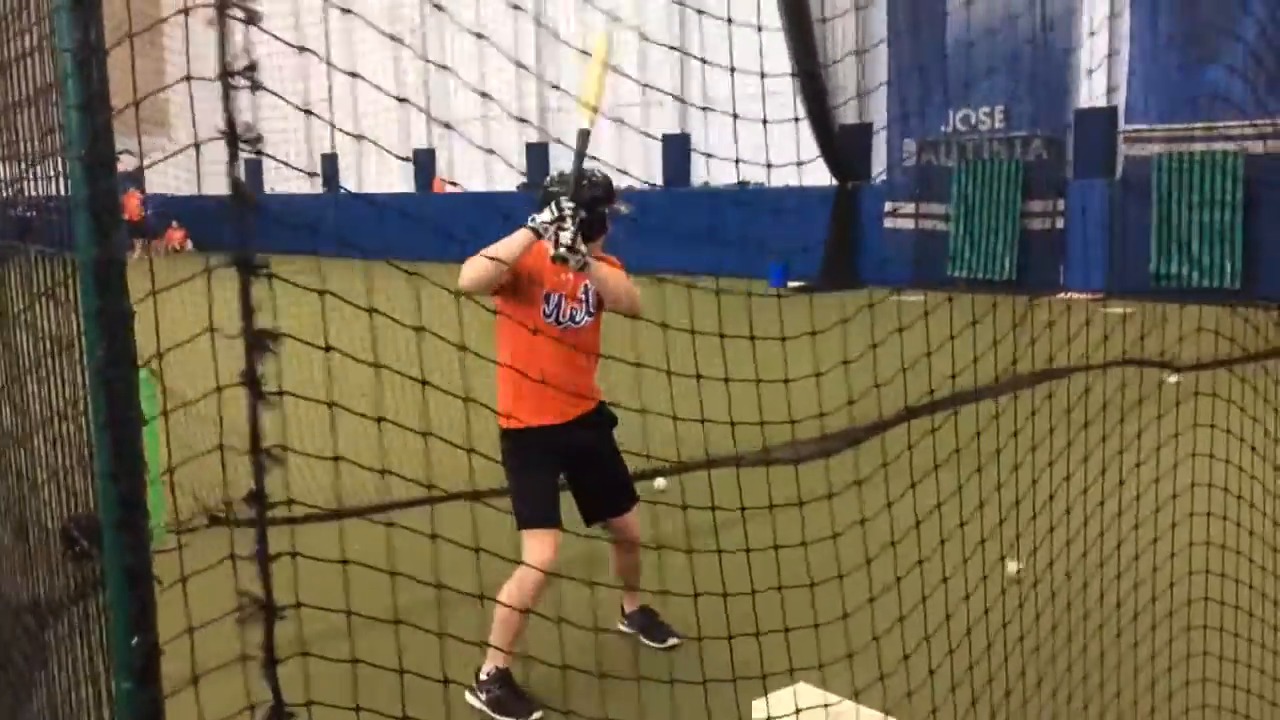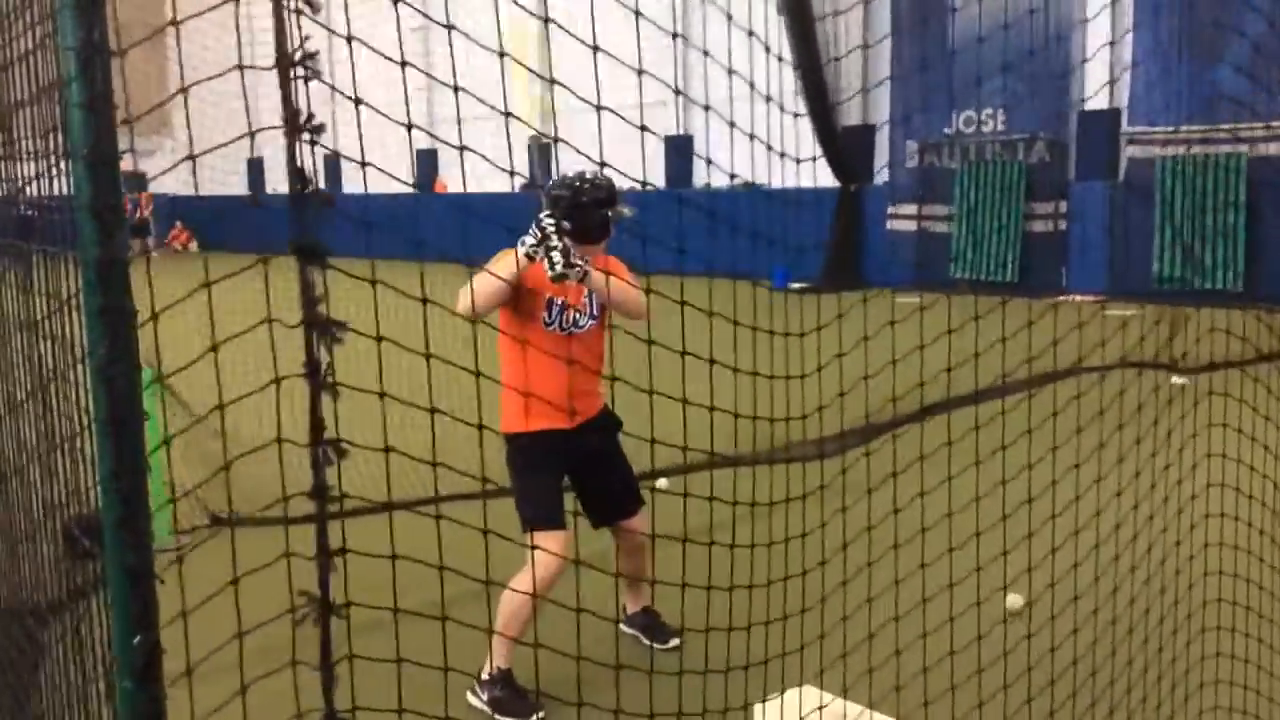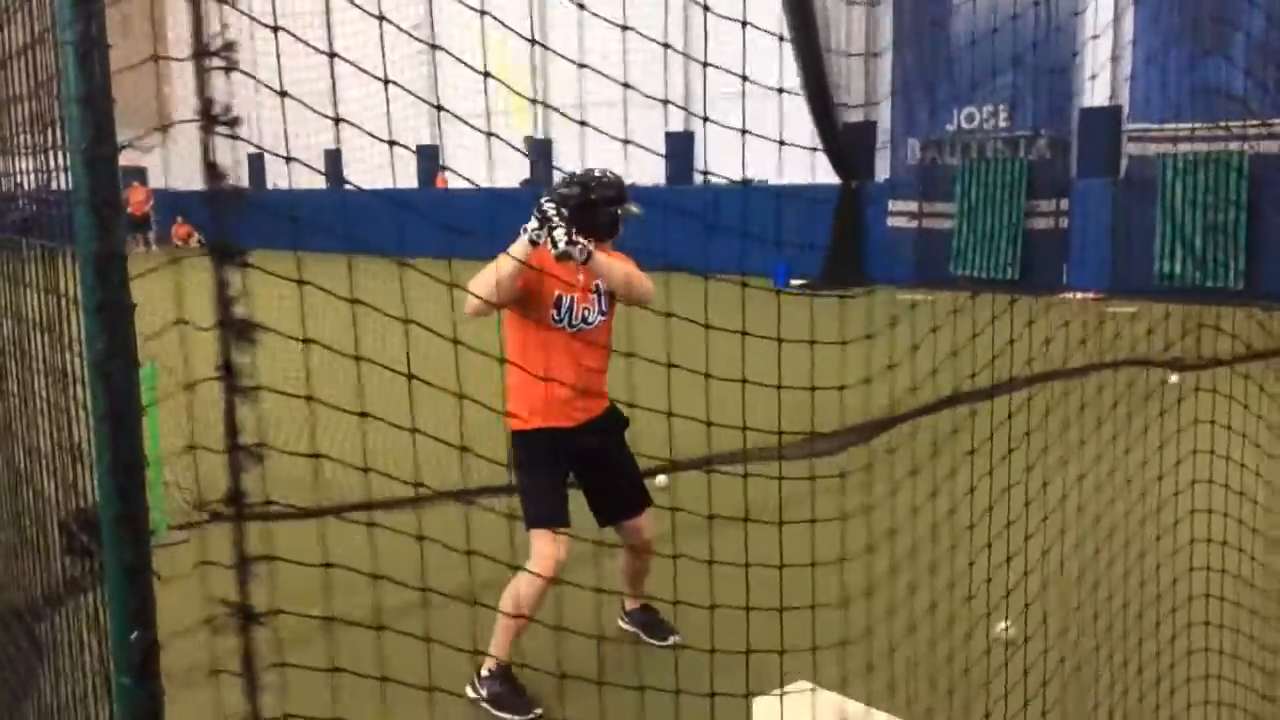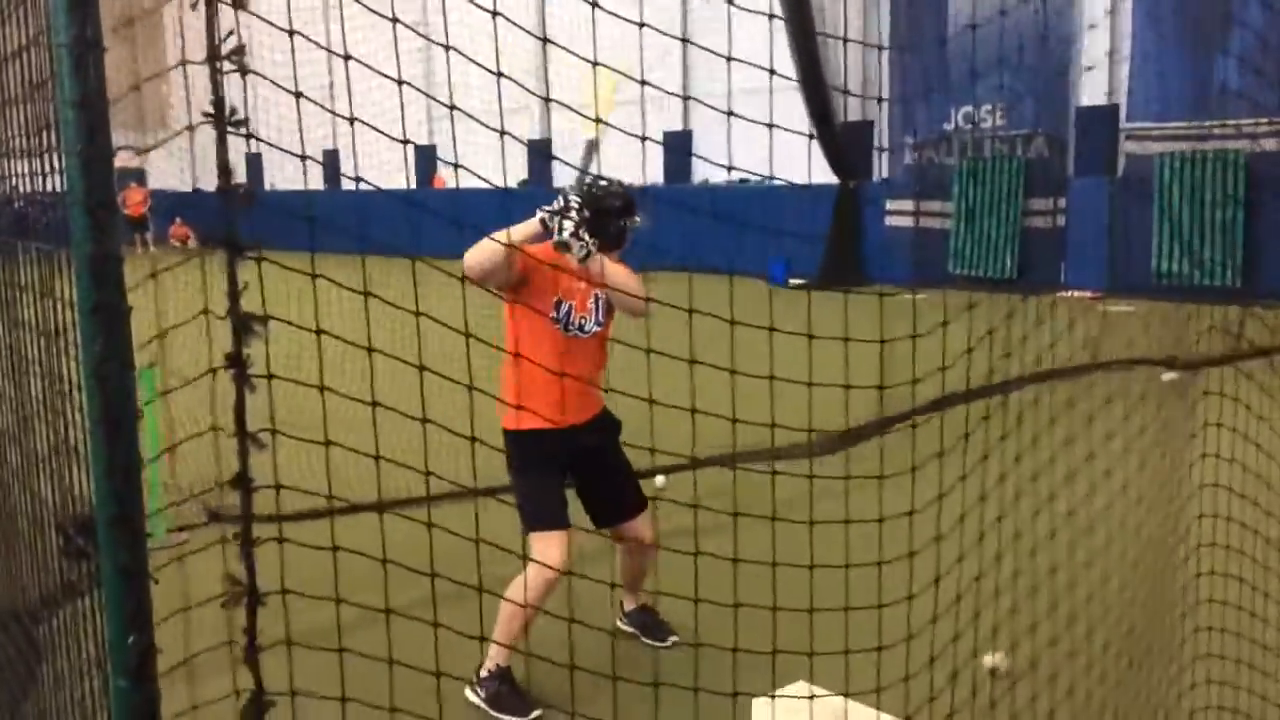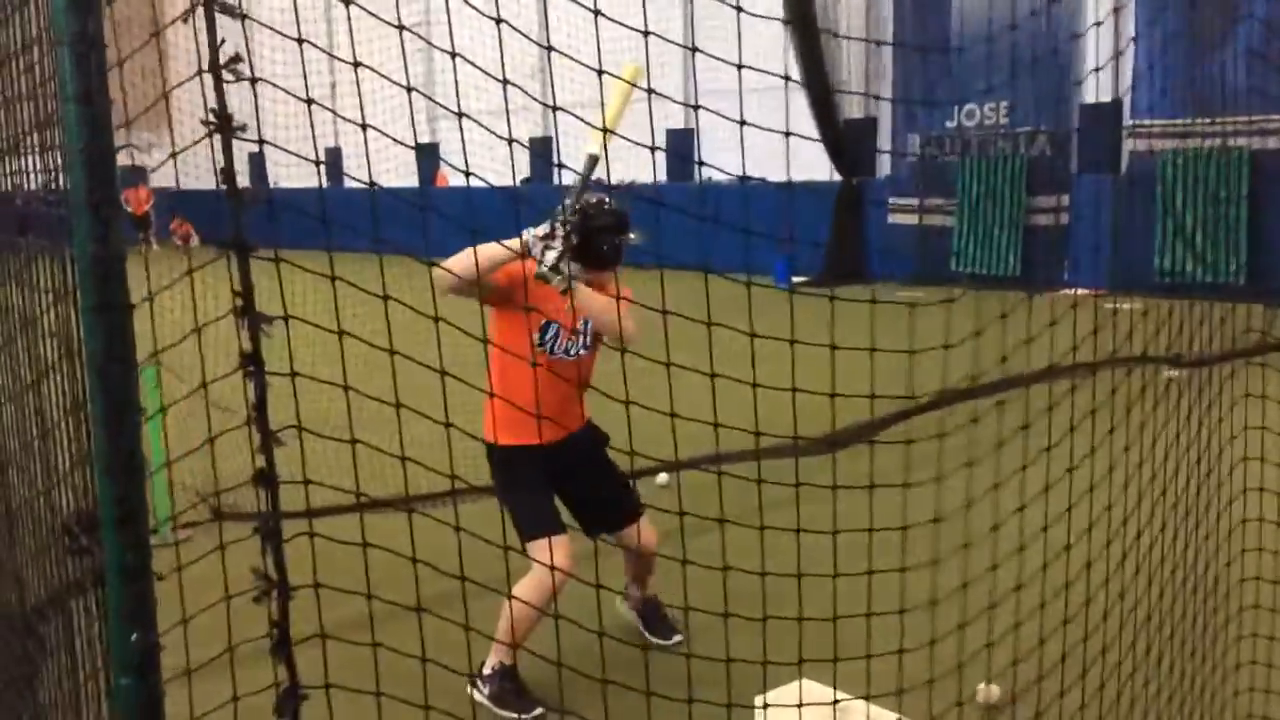
dt=0.3s
person 1, frame 1
left shoulder: (601, 264)
right shoulder: (522, 258)
left elbow: (632, 304)
right elbow: (469, 280)
left wrist: (578, 259)
right wrist: (535, 230)
left hip: (586, 417)
right hip: (528, 428)
left knee: (628, 528)
right knee: (542, 557)
left ankle: (633, 610)
person 1, frame 2
left shoulder: (604, 266)
right shoulder: (520, 264)
left elbow: (639, 308)
right elbow: (467, 306)
left wrist: (578, 271)
right wrist: (526, 251)
left hip: (590, 421)
right hip: (533, 431)
left knee: (635, 529)
right knee: (549, 557)
left ankle: (636, 612)
person 1, frame 3
left shoulder: (610, 262)
right shoulder: (529, 263)
left elbow: (645, 293)
right elbow: (476, 303)
left wrist: (583, 254)
right wrist: (530, 238)
left hip: (597, 420)
right hip: (539, 431)
left knee: (640, 532)
right knee: (548, 559)
left ankle: (634, 609)
right ankle: (489, 675)
person 1, frame 4
left shoulder: (608, 269)
right shoulder: (531, 262)
left elbow: (641, 304)
right elbow: (472, 267)
left wrist: (582, 253)
right wrist: (539, 223)
left hip: (590, 423)
right hip: (533, 431)
left knee: (640, 533)
right knee: (551, 559)
left ankle: (632, 608)
right ankle: (490, 674)
person 1, frame 5
left shoulder: (604, 291)
right shoulder: (517, 280)
left elbow: (624, 331)
right elbow: (448, 277)
left wrist: (562, 281)
right wrist: (522, 246)
left hip: (575, 437)
right hip: (516, 449)
left knee: (644, 542)
right knee: (554, 567)
left ankle: (639, 598)
right ankle: (492, 673)
